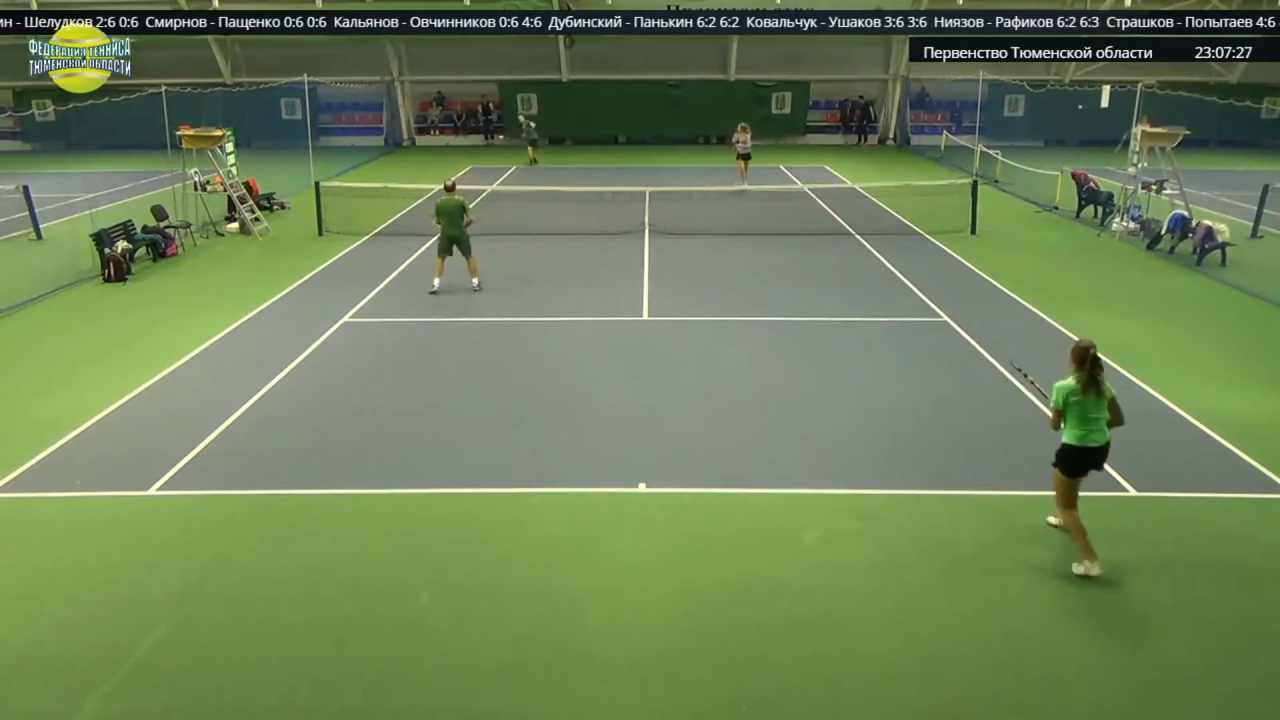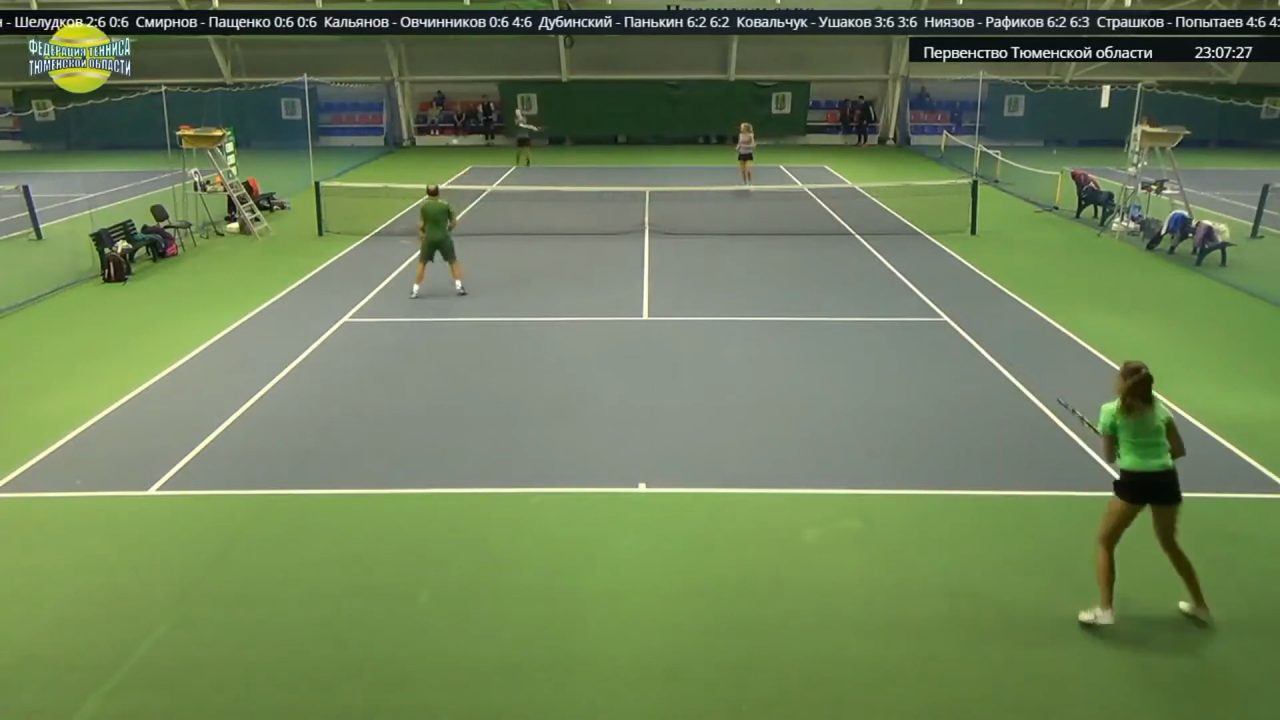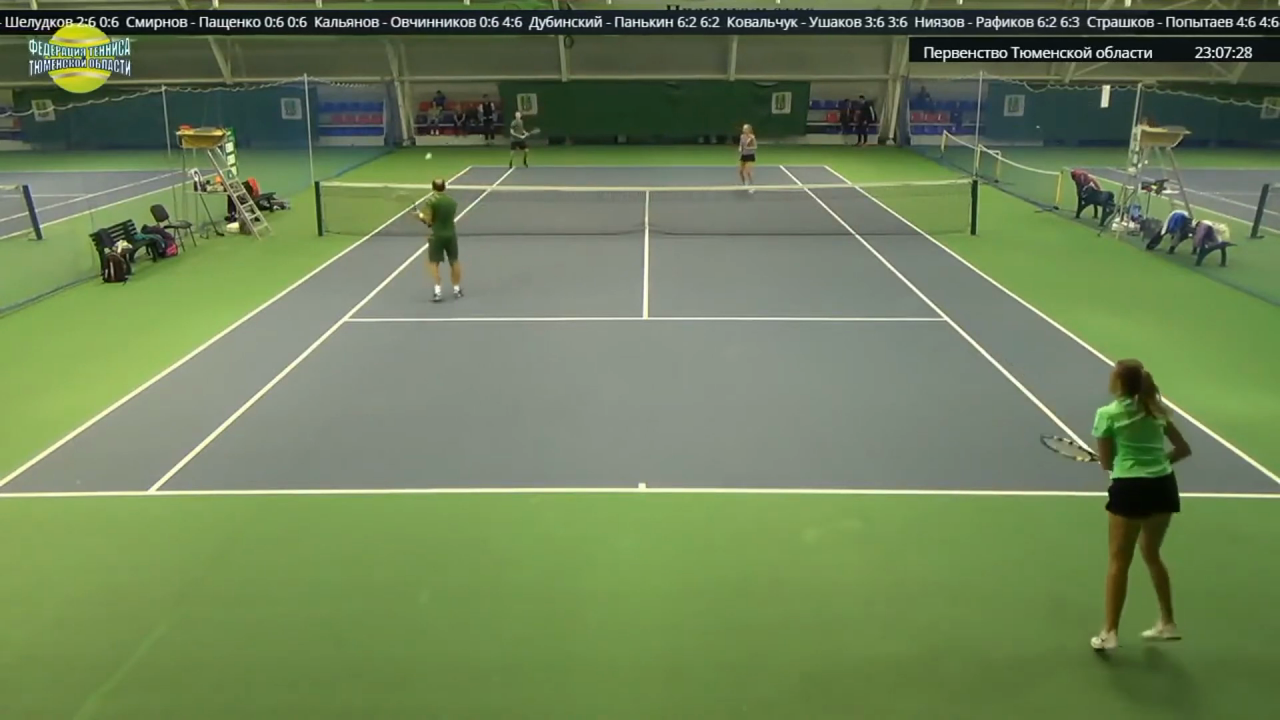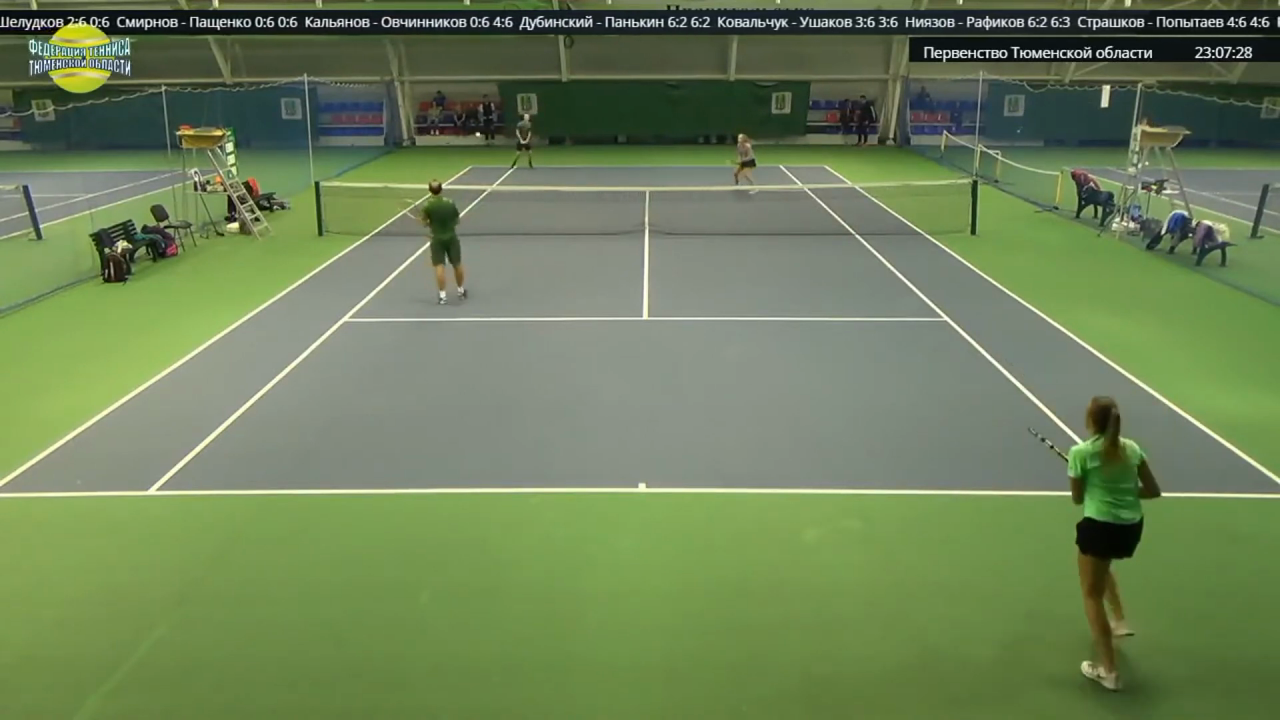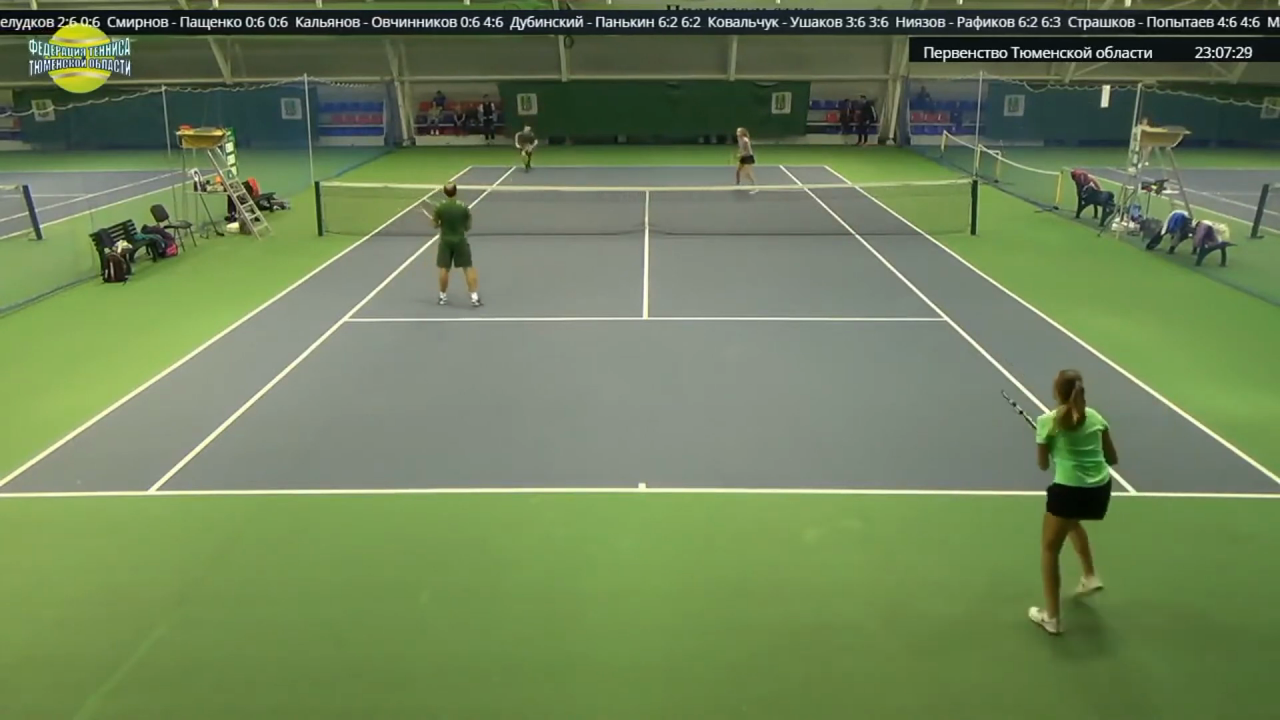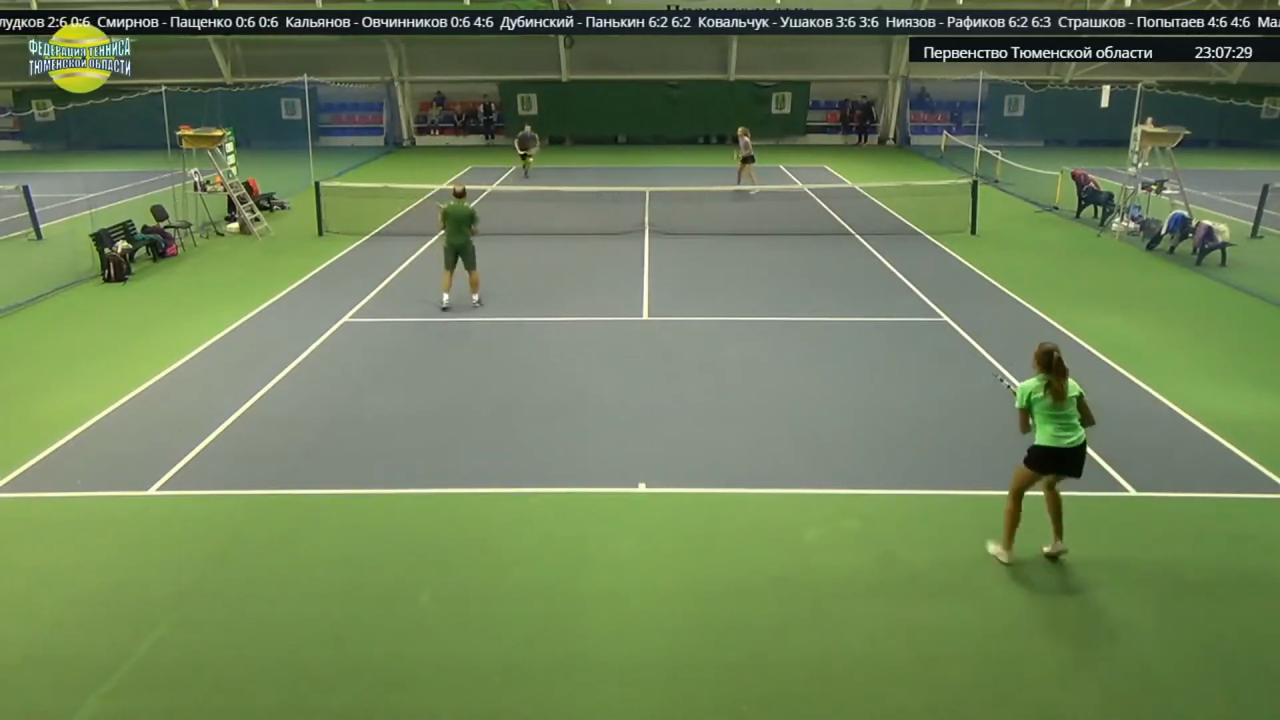
dt=0.4s
person 1, frame 1
left shoulder: (1062, 387)
right shoulder: (1103, 385)
left elbow: (1055, 425)
right elbow: (1118, 420)
left hip: (1075, 451)
right hip: (1100, 448)
left knee: (1066, 506)
right knee: (1068, 486)
left ankle: (1091, 562)
right ankle: (1066, 520)
person 1, frame 2
left shoulder: (1111, 410)
right shoulder: (1160, 409)
left elbow: (1109, 457)
right elbow: (1179, 451)
left hip: (1136, 481)
right hip: (1166, 479)
left knee: (1105, 543)
right knee: (1169, 544)
left ankle: (1104, 609)
right ankle: (1199, 606)
person 1, frame 3
left shoulder: (1107, 414)
right shoulder: (1156, 411)
left elbow: (1106, 463)
right elbow: (1183, 450)
left hip: (1129, 488)
right hip: (1164, 486)
left knee: (1119, 561)
right knee: (1151, 555)
left ankle: (1110, 632)
right ankle: (1167, 623)
person 1, frame 4
left shoulder: (1081, 452)
right shoulder: (1131, 448)
left elbow: (1077, 498)
right elbow: (1153, 490)
left hip: (1099, 527)
right hip: (1132, 527)
left knee: (1092, 594)
right knee: (1102, 573)
left ankle: (1108, 670)
right ankle: (1119, 621)
person 1, frame 5
left shoulder: (1047, 421)
right shoulder: (1095, 417)
left elbow: (1043, 465)
right elbow: (1112, 458)
left hip: (1068, 491)
right hip: (1100, 490)
left knee: (1050, 549)
right knee: (1072, 524)
left ankle: (1051, 616)
right ankle: (1090, 576)
person 1, frame 6
left shoulder: (1026, 388)
right shoulder: (1071, 384)
left elbow: (1024, 428)
right elbow: (1089, 420)
left hip: (1048, 451)
right hip: (1076, 450)
left knee: (1015, 492)
right knee: (1049, 485)
left ankle: (1005, 548)
right ankle: (1057, 542)
